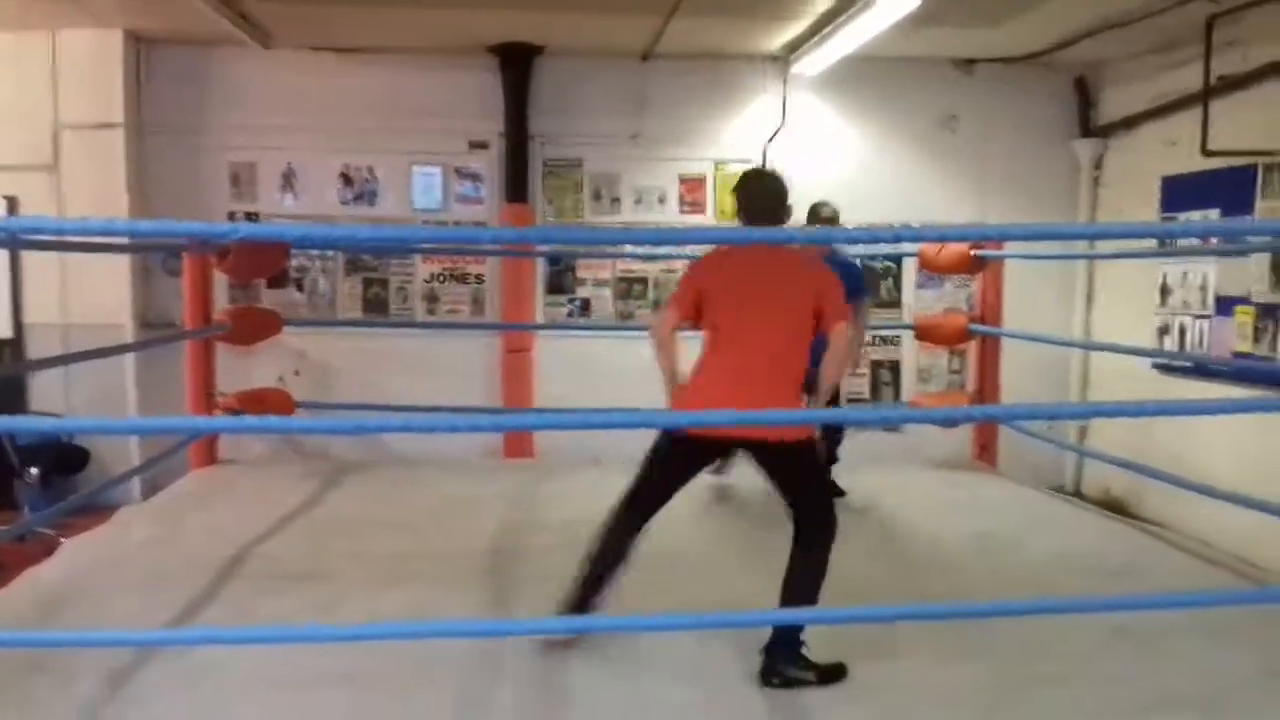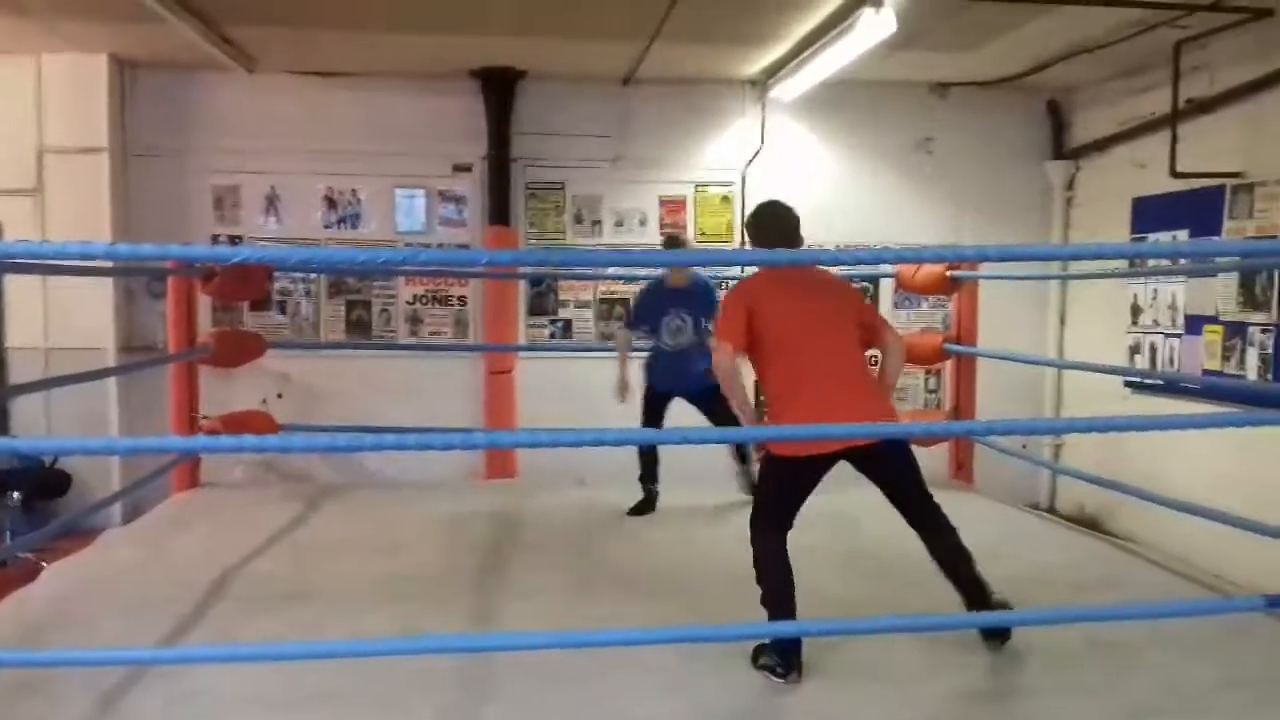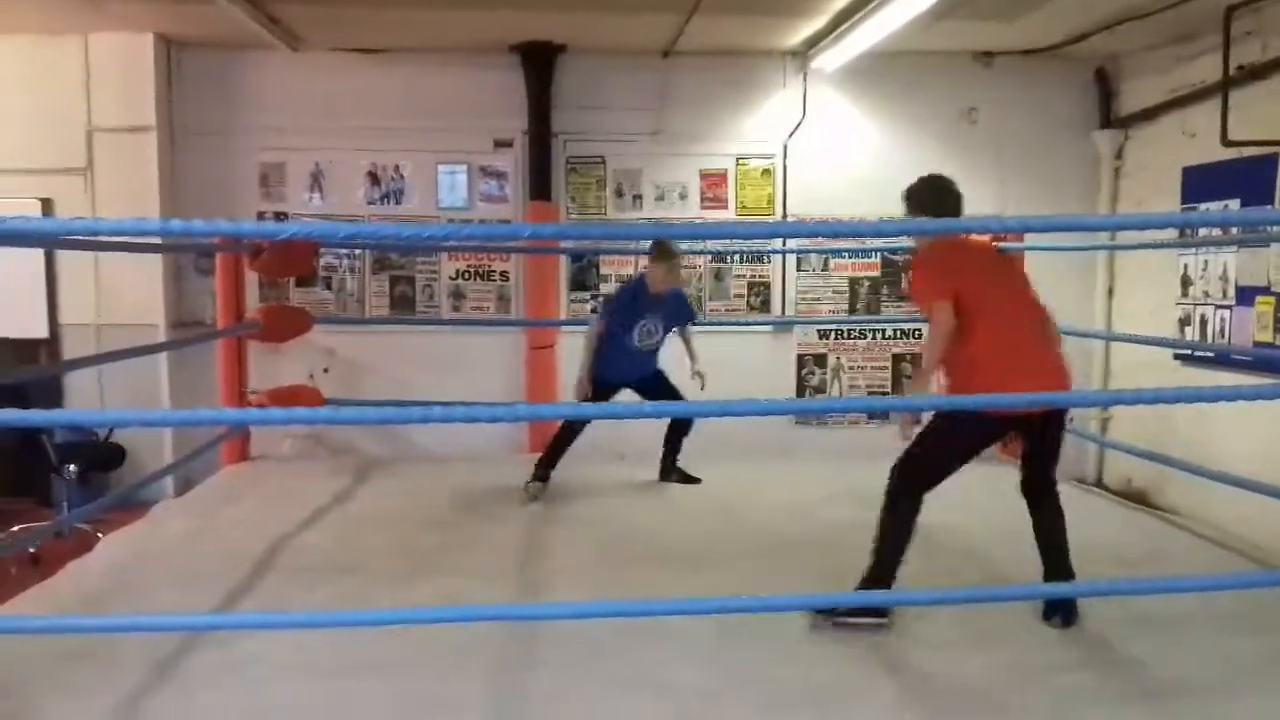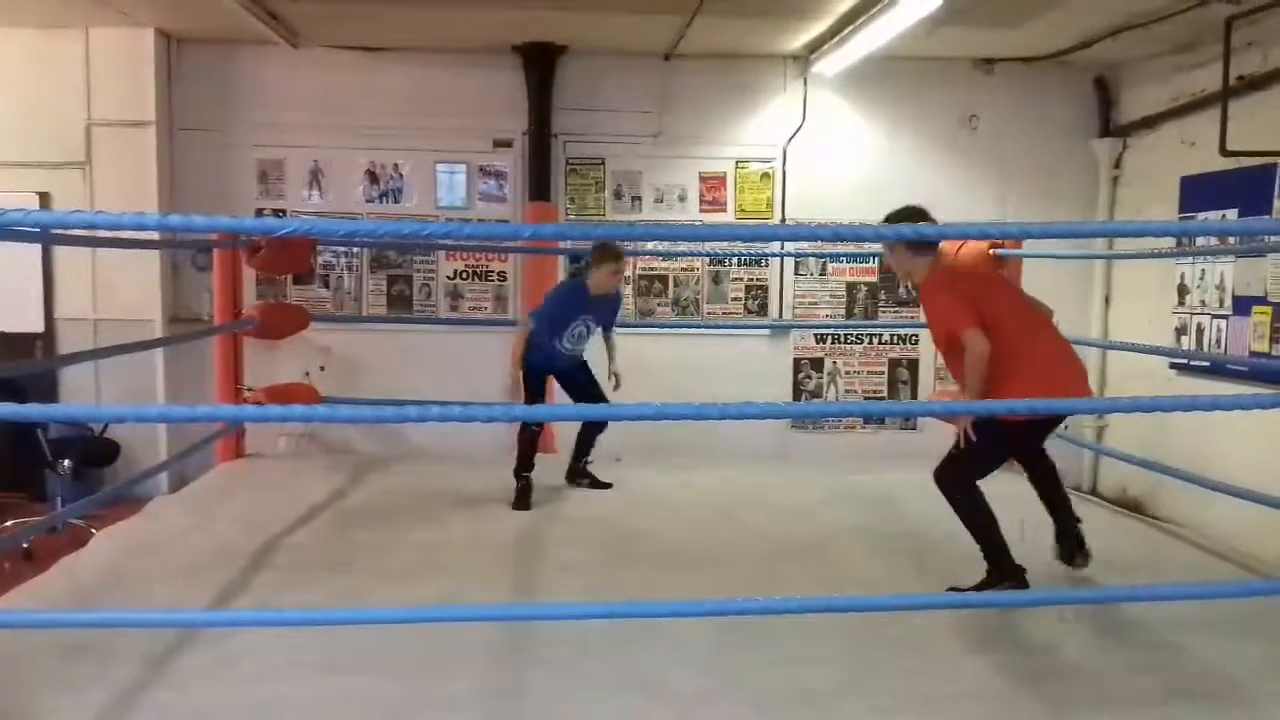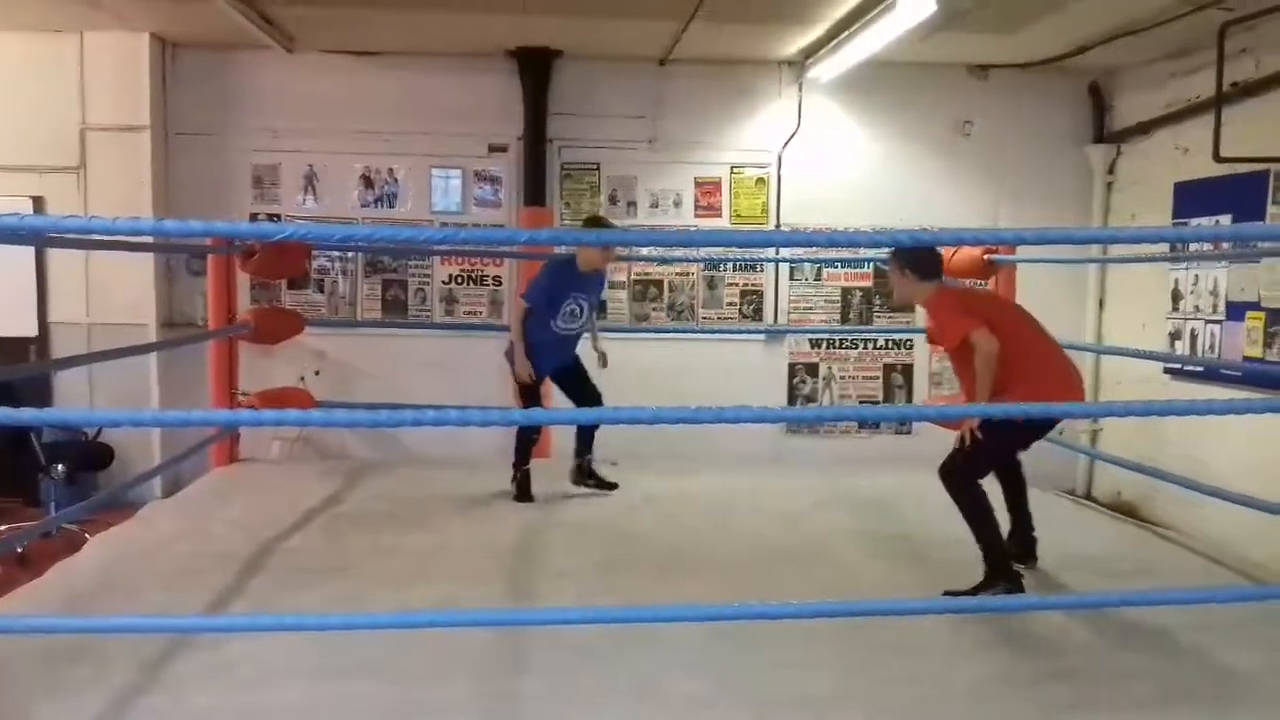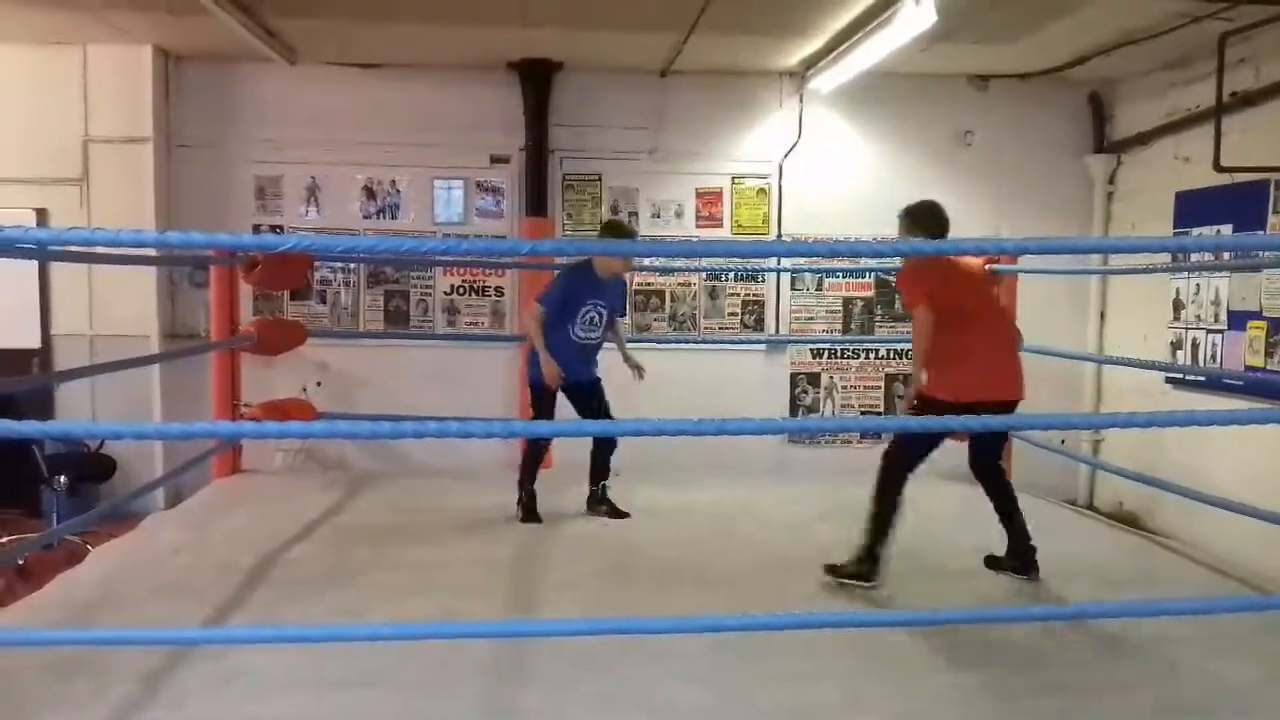
dt=0.5s
person 1, frame 1
left shoulder: (712, 264)
right shoulder: (815, 269)
left elbow: (662, 327)
right elbow: (842, 346)
left wrist: (678, 395)
right wrist: (810, 408)
left hip: (701, 413)
right hip: (782, 421)
left knee: (636, 508)
right knee: (817, 524)
left ankle: (577, 610)
right ankle: (783, 654)
person 1, frame 2
left shoulder: (746, 292)
right shoulder: (838, 287)
left elbow: (723, 361)
right elbow: (894, 347)
left wrist: (755, 426)
left hip: (798, 434)
right hip: (871, 424)
left knee: (767, 532)
right knee: (926, 516)
left ankle: (783, 652)
right ankle: (985, 613)
person 1, frame 3
left shoulder: (930, 259)
right shoulder: (1001, 258)
left elbow: (943, 323)
right elbow: (1048, 329)
left wrist: (916, 394)
left hip: (986, 394)
right hip: (1050, 390)
left knee: (907, 481)
right knee: (1039, 488)
left ankle: (873, 595)
right ankle: (1061, 598)
person 1, frame 4
left shoulder: (936, 289)
right shoulder: (975, 274)
left elbow: (979, 348)
right elbow: (1042, 313)
left wrist: (968, 404)
left hip: (1024, 397)
right hip: (1068, 384)
left knee: (953, 475)
right knee: (1025, 448)
left ankle: (1006, 574)
right ankle: (1071, 539)
person 1, frame 5
left shoulder: (942, 304)
right shoulder: (965, 296)
left elbow: (987, 346)
left wrist: (979, 407)
left hip: (1033, 397)
right hip: (1061, 387)
left knee: (958, 472)
right knee: (997, 450)
left ankle: (1002, 576)
right ankle: (1021, 543)
person 1, frame 6
left shoulder: (916, 270)
right shoulder: (972, 273)
left elbow: (925, 320)
right elbow: (1011, 332)
left wrist: (917, 377)
left hip: (954, 388)
right hip: (1004, 384)
left knee: (896, 464)
right knee: (986, 463)
left ankle: (868, 562)
right ankle: (1021, 554)
person 2, frame 1
left shoulder: (846, 268)
left elbow: (859, 306)
left wrist: (856, 344)
left hip: (820, 356)
left knee: (831, 419)
left ankle: (822, 473)
right ankle: (727, 454)
person 2, frame 2
left shoulder: (702, 287)
right shoulder: (650, 294)
left elbow: (715, 322)
right elbow: (628, 333)
right wrist: (623, 375)
left hip: (699, 375)
right hip: (659, 379)
left knee: (729, 425)
left ankle: (746, 475)
right ankle: (649, 492)
person 2, frame 3
left shoulder: (677, 298)
right shoulder: (627, 294)
left elbow: (683, 328)
right elbow: (596, 329)
left wrist: (694, 362)
right wrist: (585, 375)
left hip: (645, 370)
right hip: (608, 370)
left knee: (683, 414)
right knee: (581, 418)
left ankle: (669, 467)
right ankle: (543, 472)
person 2, frame 4
left shoulder: (613, 298)
right shoulder: (565, 293)
right elbow: (526, 327)
left wrist: (612, 363)
right wrist: (515, 371)
left hip: (571, 361)
right hip: (537, 360)
left ankle: (577, 470)
right ankle: (523, 480)
person 2, frame 5
left shoulder: (598, 277)
right shoulder: (555, 271)
right elbow: (518, 309)
left wrist: (596, 343)
right wrist: (519, 357)
left hip: (564, 355)
right hip: (531, 356)
left knee: (591, 401)
left ankle: (584, 468)
right ankle: (520, 476)
person 2, frame 6
left shoulder: (618, 284)
right shoulder: (572, 276)
right elbow: (533, 315)
left wrist: (625, 354)
right wrist: (545, 359)
left hip: (584, 370)
right hip: (548, 367)
left ankle: (597, 496)
right ankle: (526, 495)
